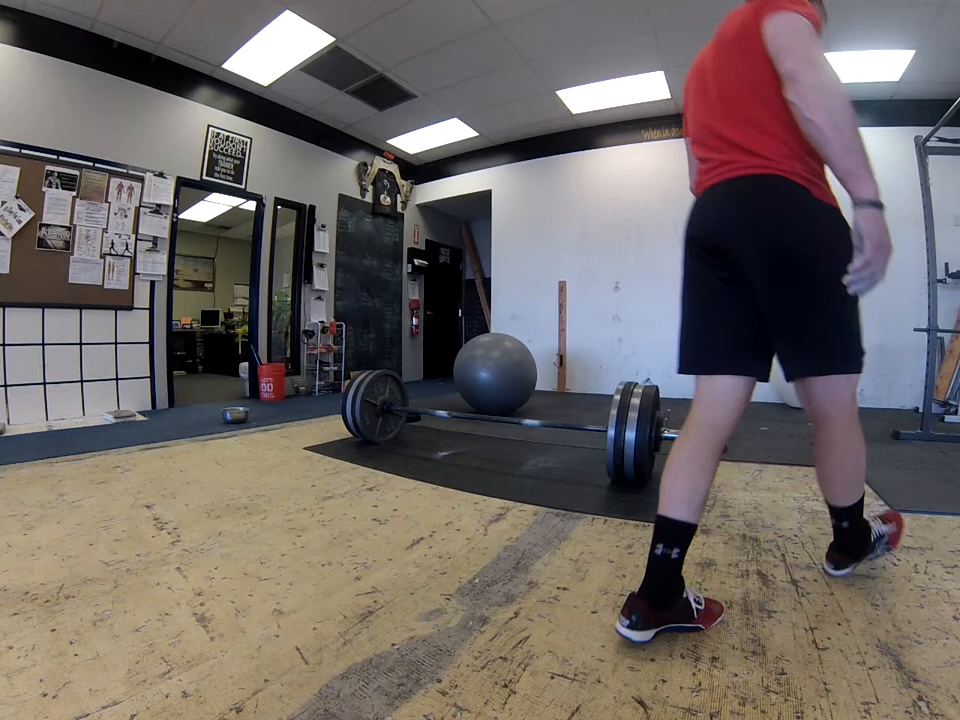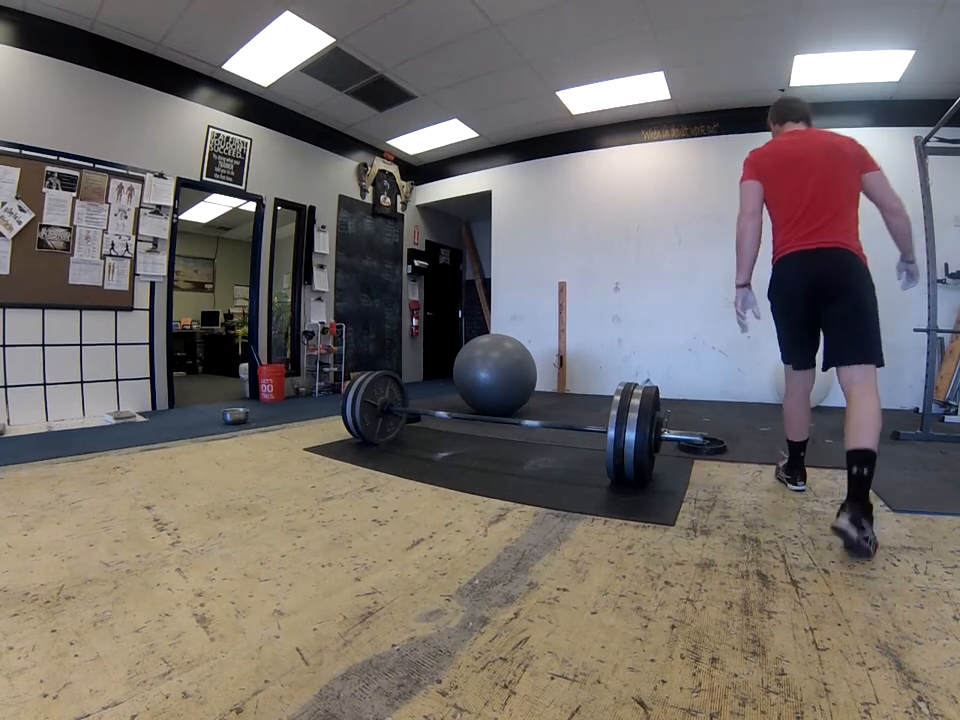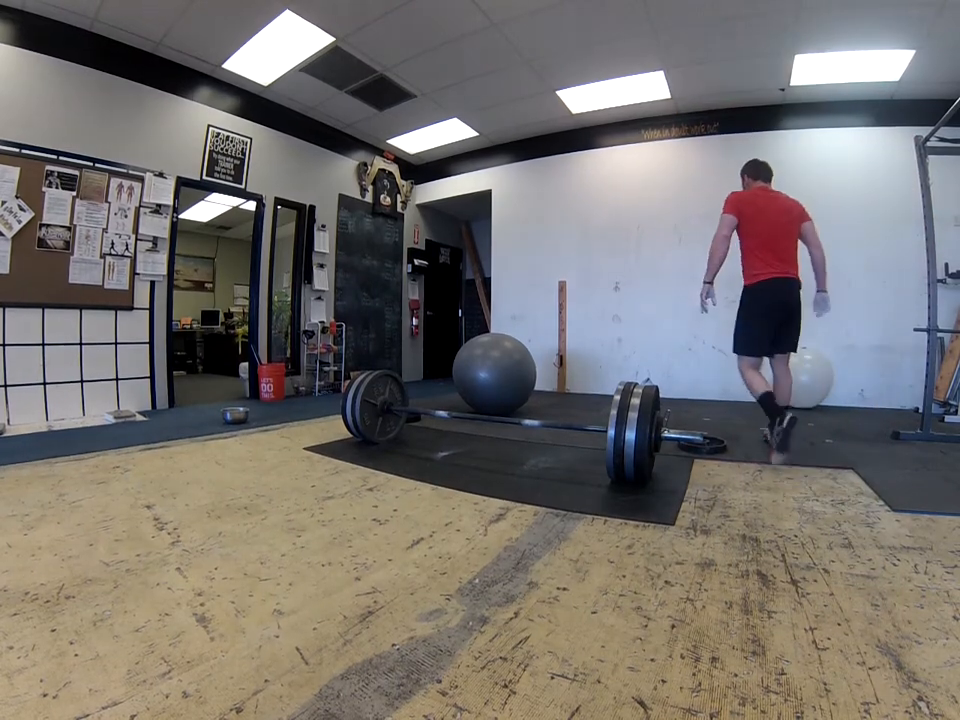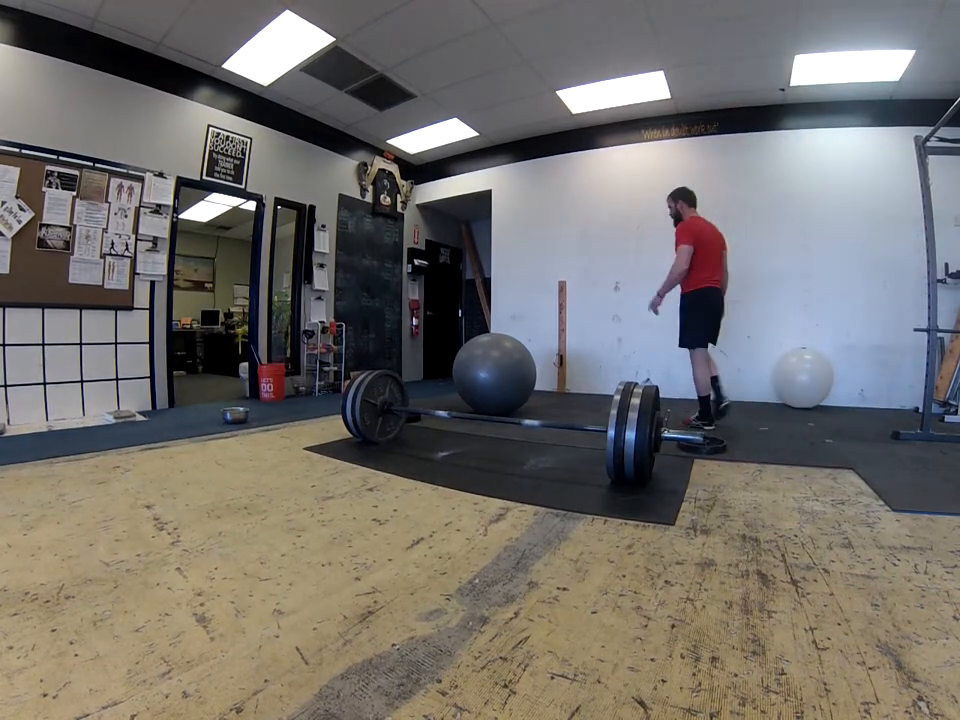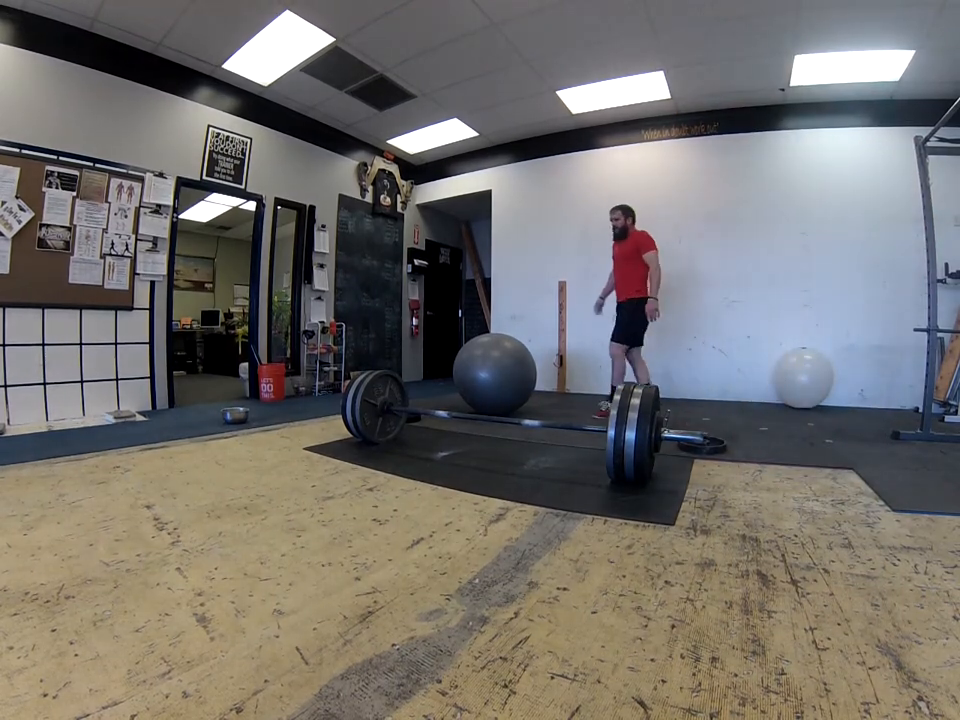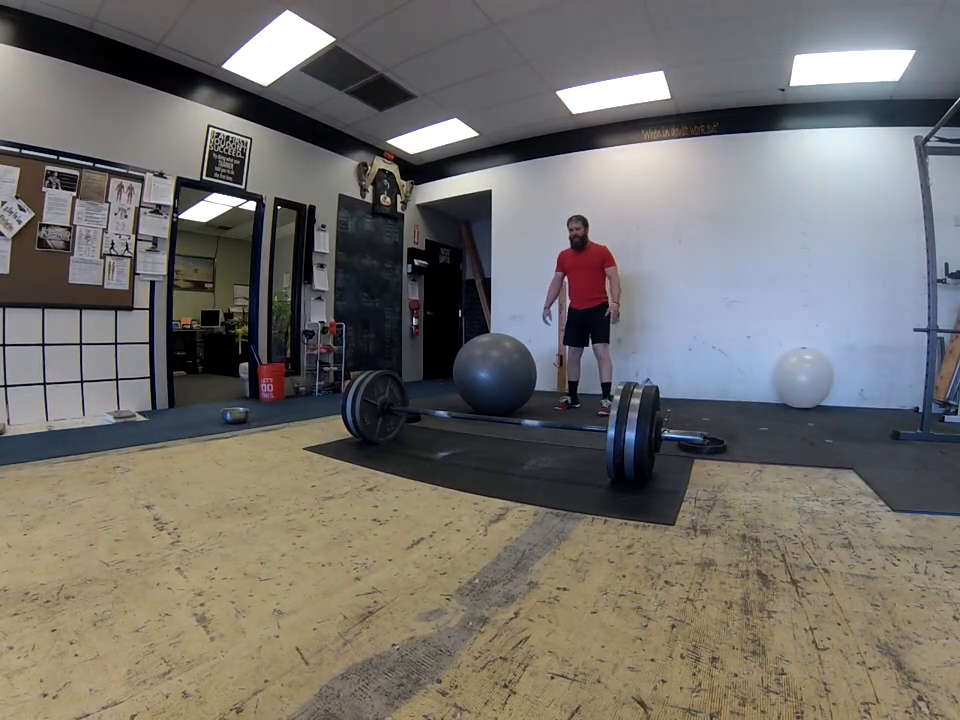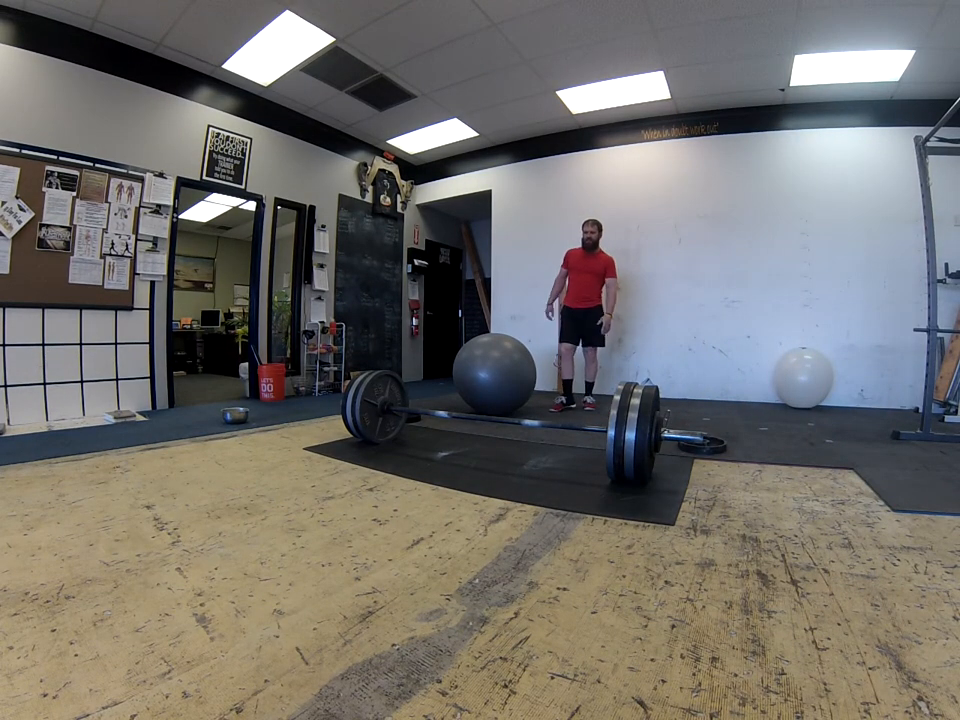
dt=0.7s
person 1, frame 1
left shoulder: (708, 60)
right elbow: (809, 85)
right wrist: (866, 202)
left hip: (713, 218)
right hip: (784, 209)
left knee: (714, 411)
right knee: (832, 400)
person 1, frame 2
left shoulder: (761, 157)
right shoulder: (849, 146)
left elbow: (749, 219)
right elbow: (893, 207)
left wrist: (743, 284)
right wrist: (909, 257)
left hip: (791, 271)
right hip: (844, 267)
left knee: (797, 378)
right knee: (861, 387)
left ankle: (795, 468)
right ankle: (857, 505)
person 1, frame 3
left shoulder: (738, 200)
right shoulder: (793, 205)
left elbow: (721, 239)
right elbow: (816, 247)
left wrist: (708, 281)
right wrist: (821, 290)
left hip: (760, 290)
right hip: (790, 290)
left knee: (749, 366)
right knee: (781, 364)
left ankle: (779, 416)
right ankle: (779, 429)
person 1, frame 4
left shoulder: (686, 228)
right shoulder: (713, 230)
left elbow: (681, 266)
right elbow: (723, 269)
left wrist: (659, 295)
left hip: (695, 298)
right hip: (713, 297)
left knee: (698, 356)
right knee: (701, 352)
left ankle: (705, 416)
right ankle: (718, 397)
person 1, frame 5
left shoulder: (642, 238)
right shoulder: (618, 243)
left elbow: (655, 268)
left wrist: (652, 298)
right wrist: (602, 297)
left hip: (636, 304)
right hip: (624, 304)
left knee: (615, 351)
right knee: (633, 354)
left ankle: (612, 401)
person 1, frame 6
left shoulder: (601, 252)
right shoulder: (564, 256)
left elbow: (614, 278)
right elbow: (557, 282)
left wrist: (615, 302)
right wrist: (547, 306)
left hip: (598, 310)
right hip: (575, 311)
left knee: (601, 352)
right knee: (573, 354)
left ankle: (606, 399)
right ankle: (572, 397)
person 1, frame 7
left shoulder: (607, 260)
right shoulder: (571, 254)
left elbow: (611, 289)
right elbow: (561, 278)
left wrist: (608, 314)
right wrist: (550, 302)
left hip: (593, 311)
right hip: (570, 310)
left knee: (590, 353)
right knee: (565, 351)
left ankle: (588, 396)
right ankle: (567, 397)
